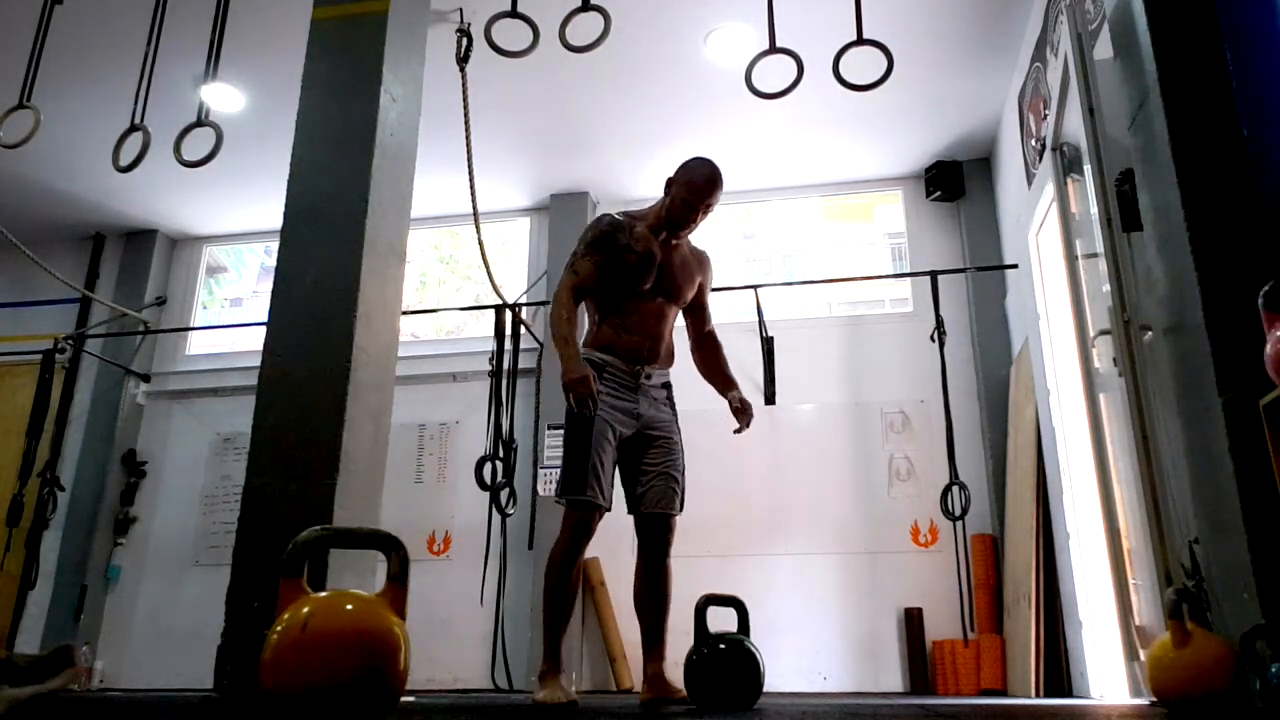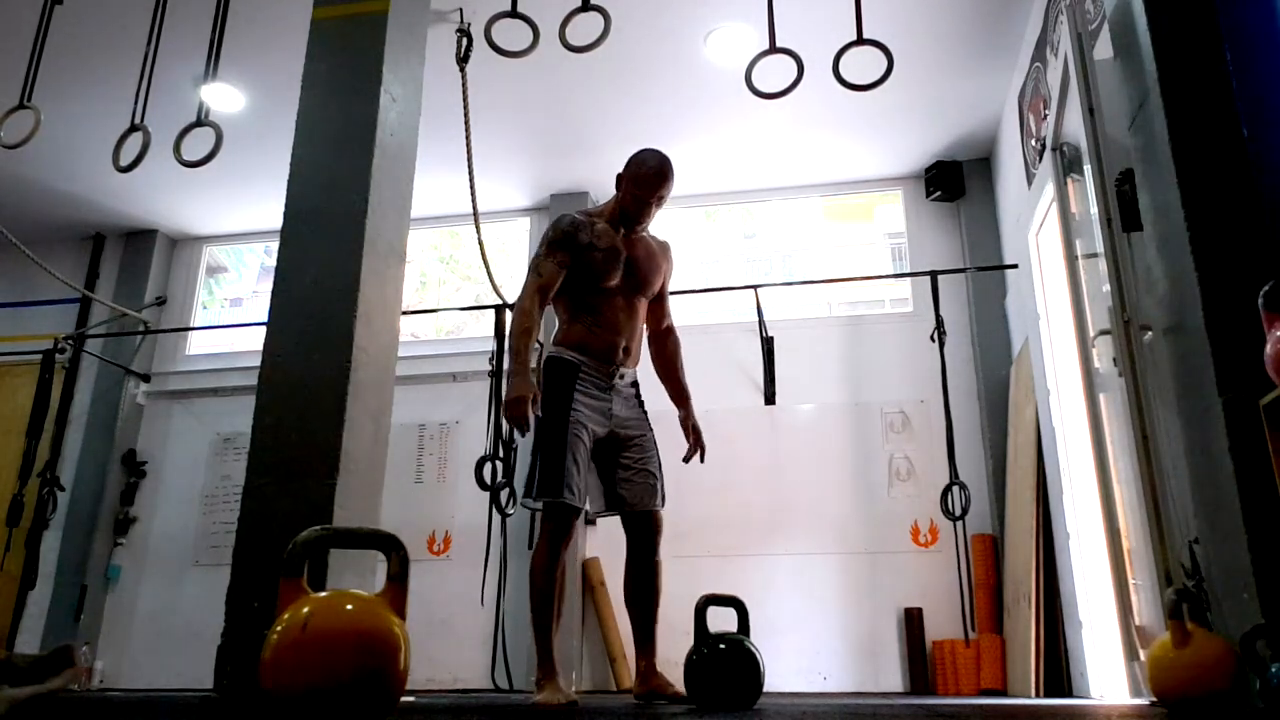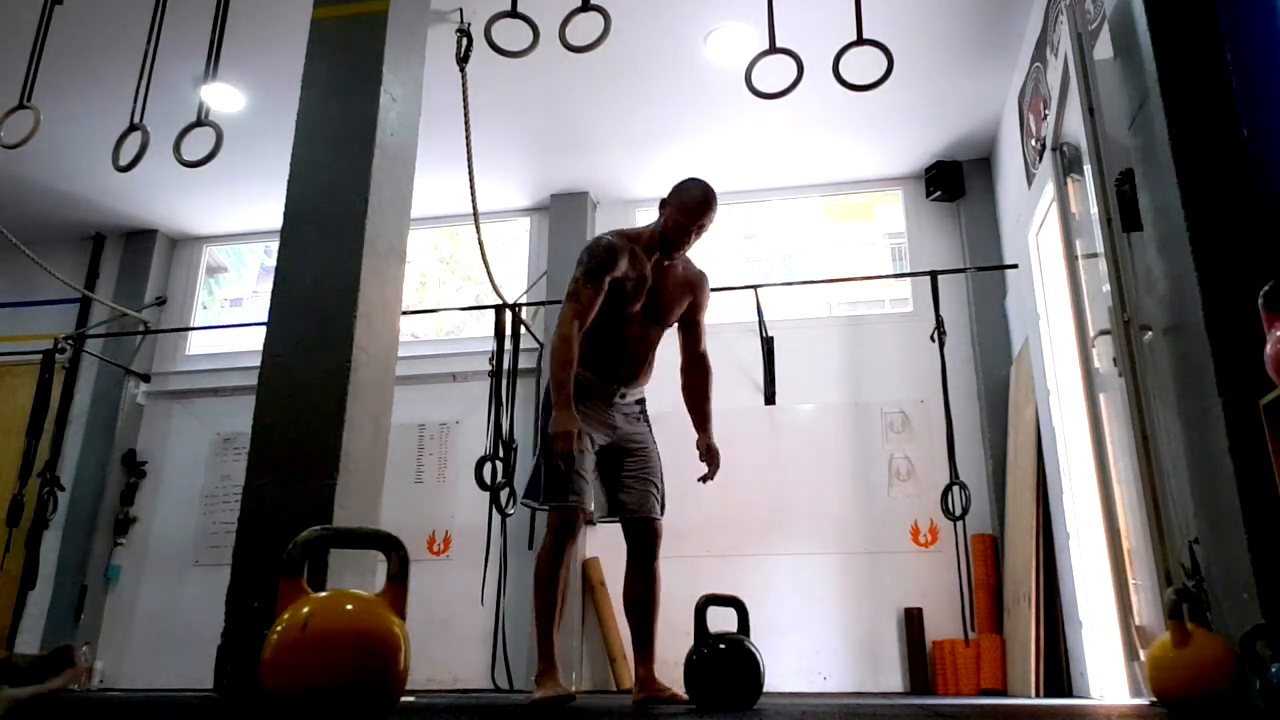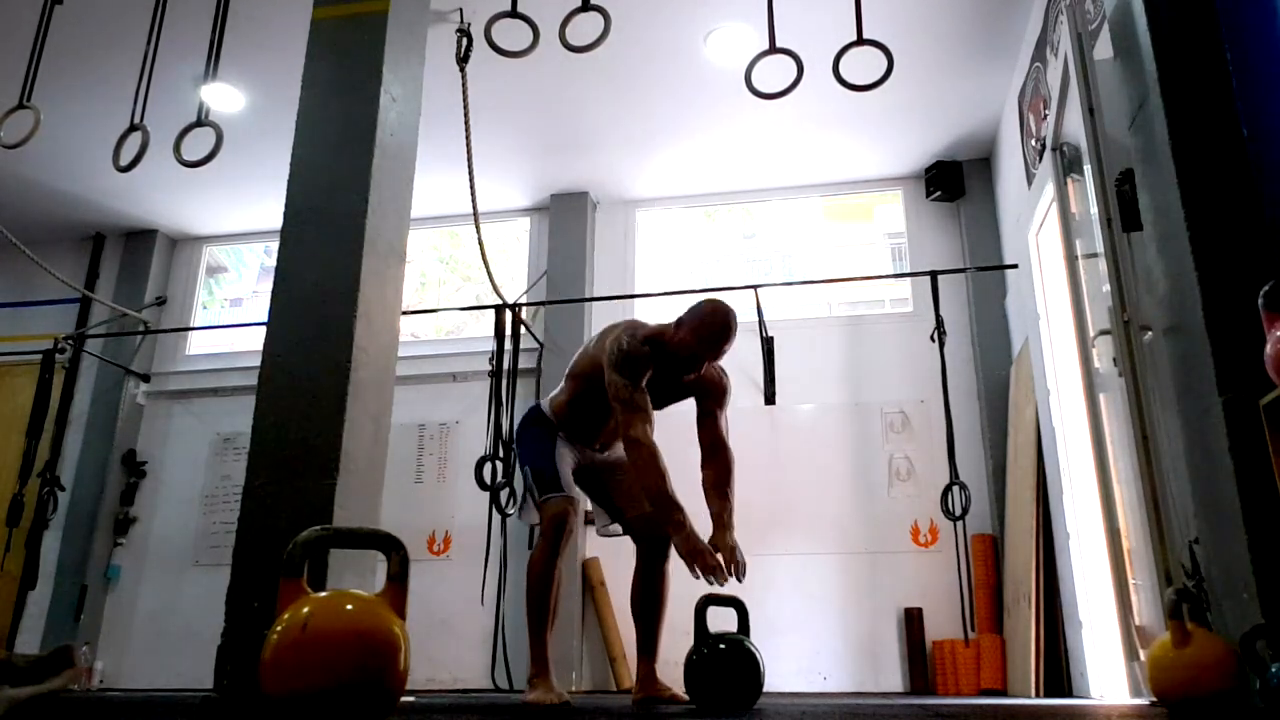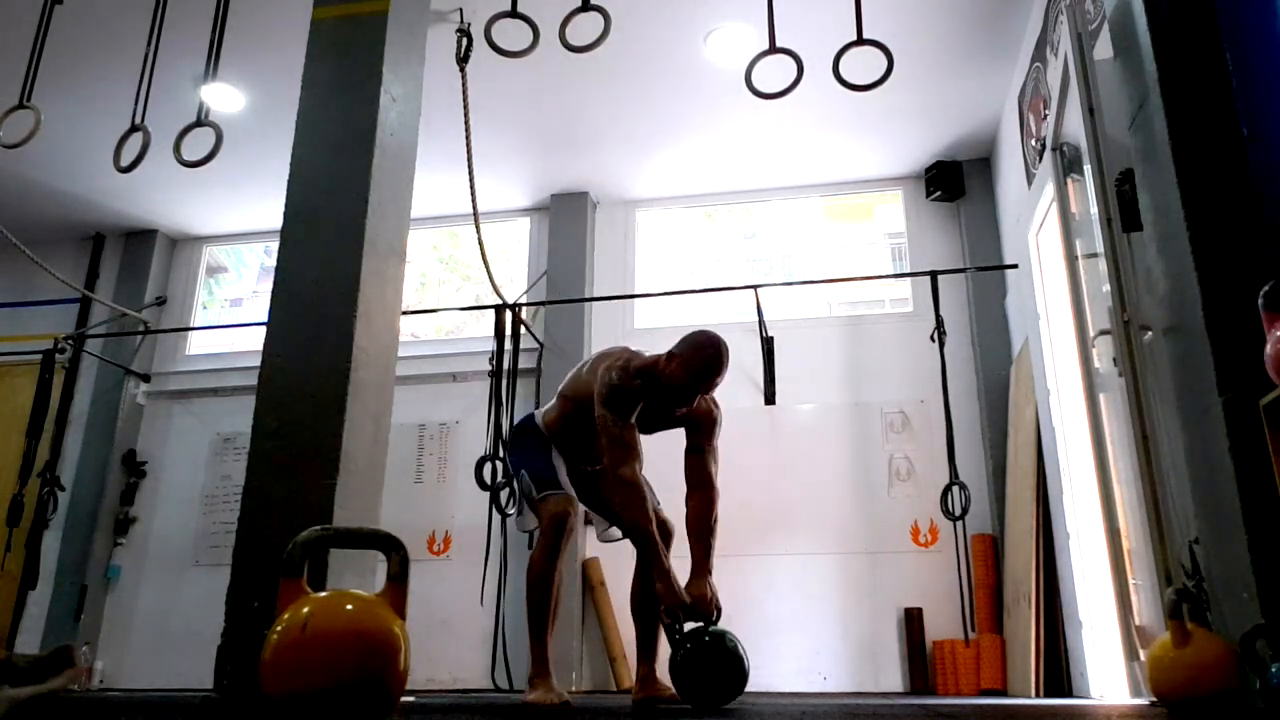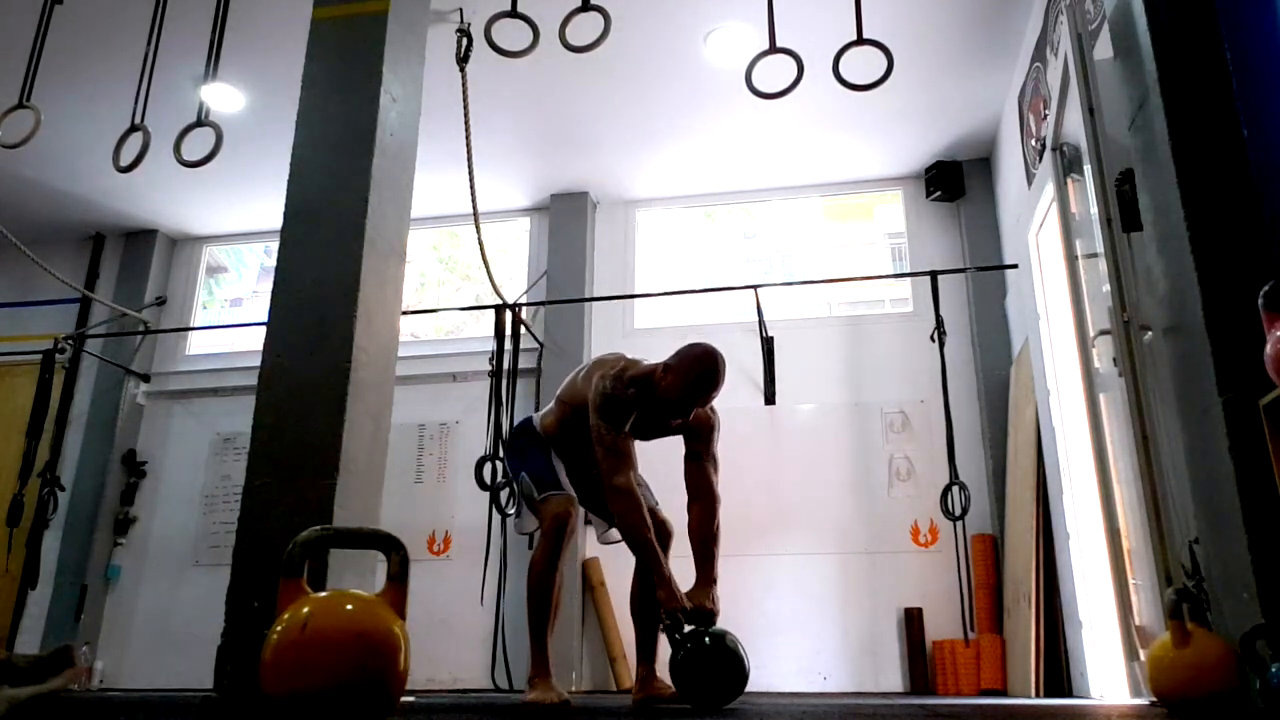
dt=0.4s
person 1, frame 1
left shoulder: (698, 263)
right shoulder: (613, 231)
left elbow: (703, 336)
right elbow: (566, 296)
left wrist: (732, 391)
right wrist: (570, 358)
left hip: (658, 395)
right hip: (602, 381)
left knee: (659, 533)
right knee: (581, 519)
left ankle: (654, 675)
right ankle: (550, 670)
person 1, frame 2
left shoulder: (659, 254)
right shoulder: (573, 230)
left elbow: (662, 332)
right elbow: (530, 301)
left wrist: (684, 406)
right wrist: (520, 373)
left hip: (627, 394)
right hip: (572, 381)
left knee: (647, 527)
right knee: (559, 524)
left ankle: (646, 671)
right ankle: (547, 675)
person 1, frame 3
left shoulder: (693, 282)
right shoulder: (610, 251)
left elbow: (696, 360)
right elbow: (569, 327)
left wrist: (705, 432)
right wrist: (562, 408)
left hip: (632, 408)
right hip: (581, 399)
left knee: (647, 535)
right knee: (565, 522)
left ankle: (645, 676)
right ankle: (547, 671)
person 1, frame 4
left shoulder: (711, 381)
right shoulder: (631, 346)
left elbow: (716, 454)
right elbow: (639, 442)
left wrist: (724, 530)
right wrist: (681, 528)
left hip: (605, 447)
right hip: (550, 430)
left knee: (655, 536)
right knee: (561, 519)
left ankle: (647, 677)
right ankle: (539, 675)
person 1, frame 5
left shoulder: (703, 413)
right shoulder: (621, 377)
left elbow: (702, 490)
right elbow: (626, 478)
left wrist: (702, 576)
right wrist: (664, 577)
left hip: (598, 459)
right hip: (541, 441)
left knee: (659, 532)
right knee: (560, 516)
left ankle: (646, 677)
right ankle: (539, 675)
person 1, frame 6
left shoulder: (701, 420)
right shoulder: (617, 385)
left elbow: (704, 499)
right elbow: (619, 487)
left wrist: (707, 584)
right wrist: (664, 583)
left hip: (595, 459)
right hip: (540, 443)
left knee: (659, 531)
right knee: (561, 516)
left ankle: (646, 677)
right ankle: (539, 674)
